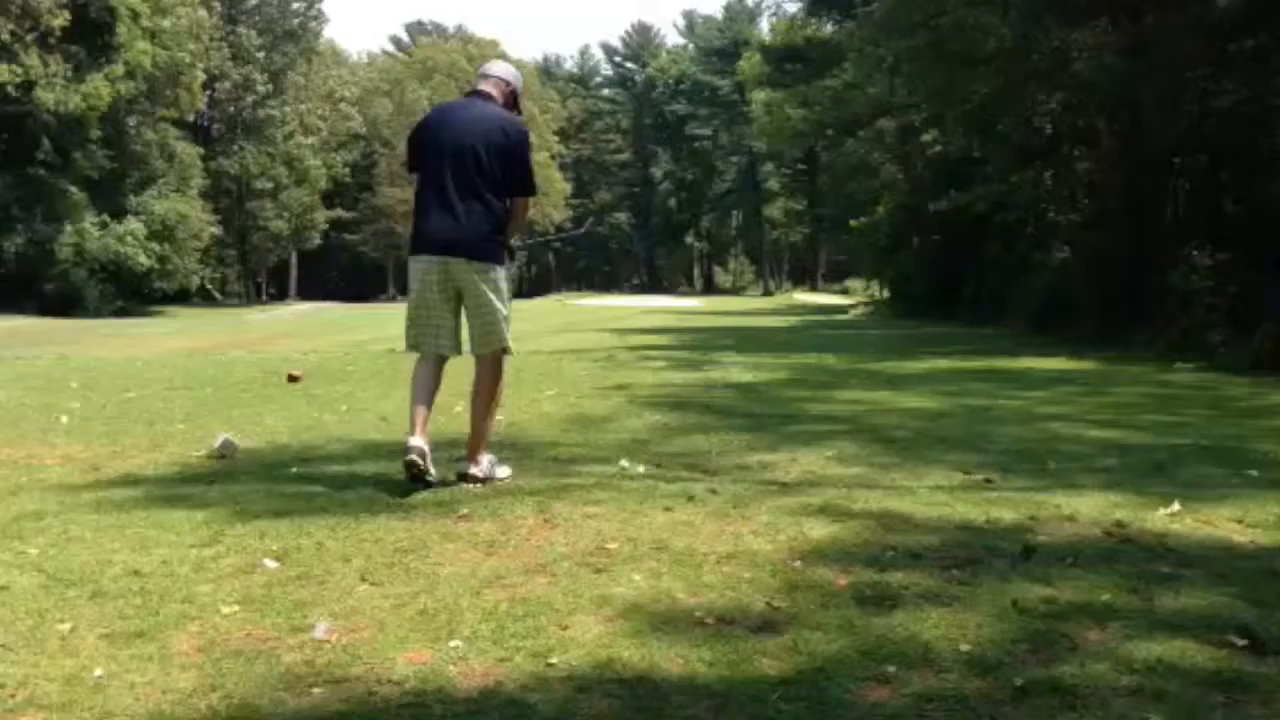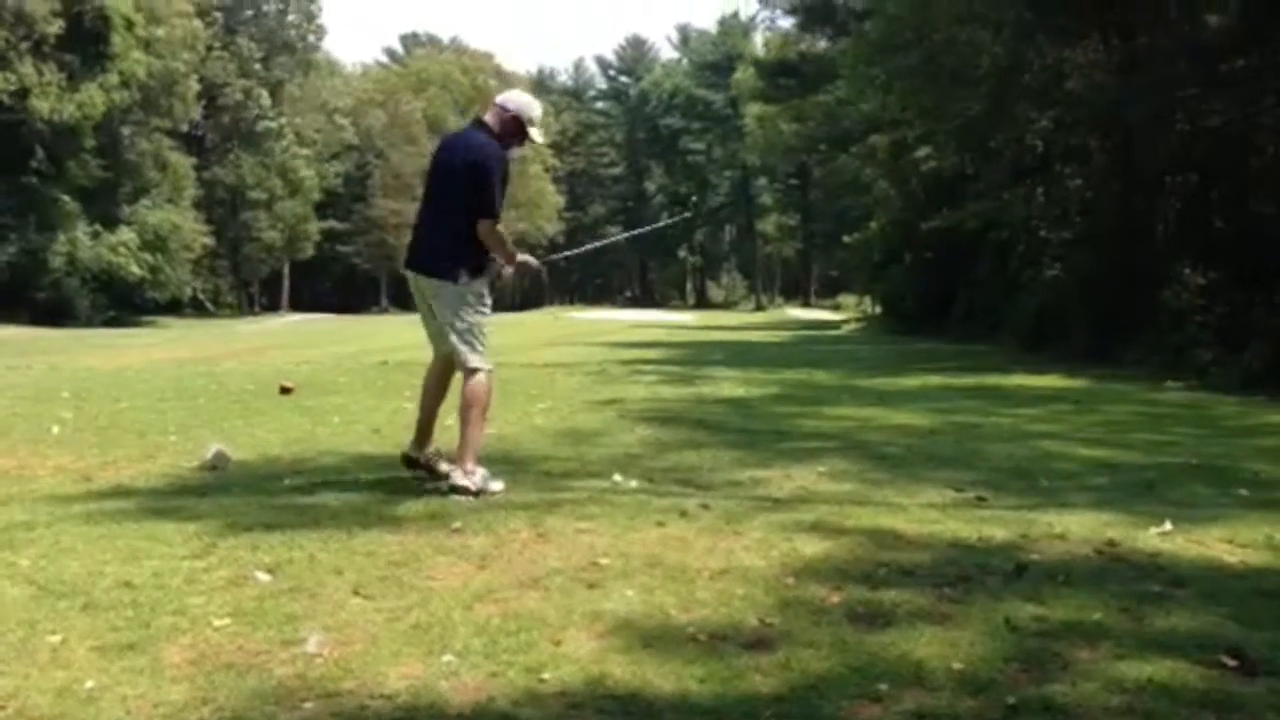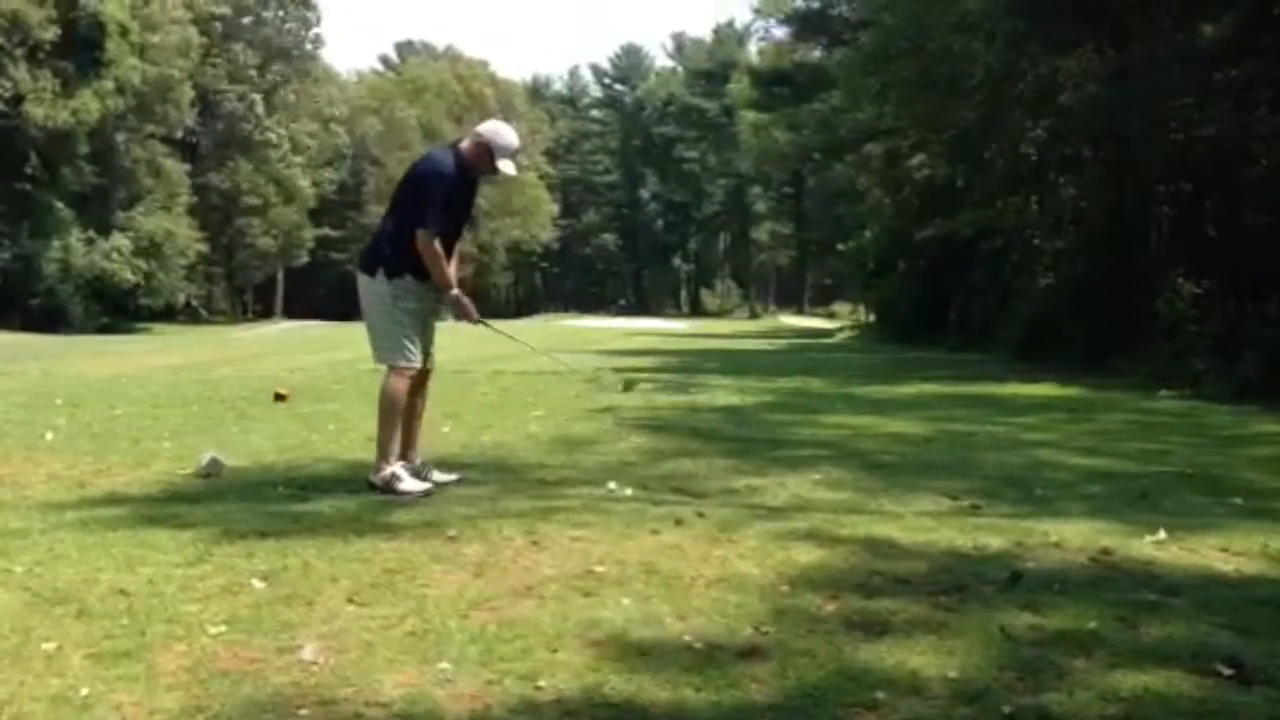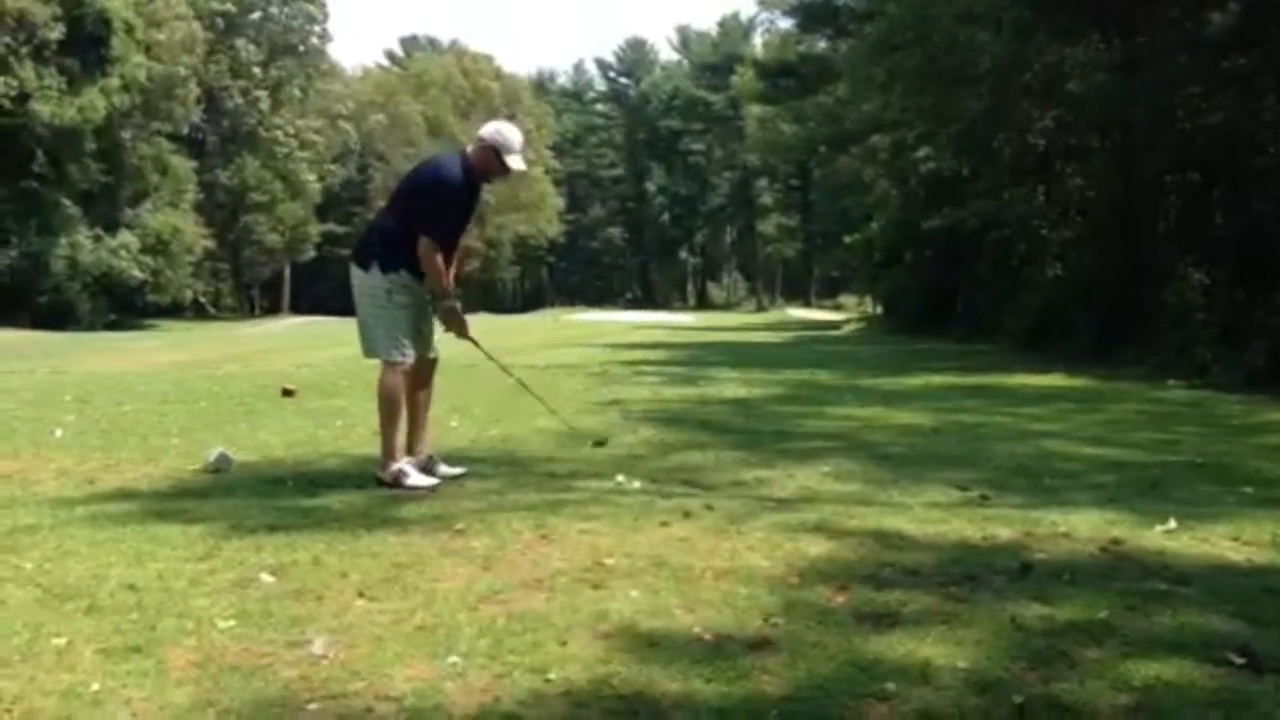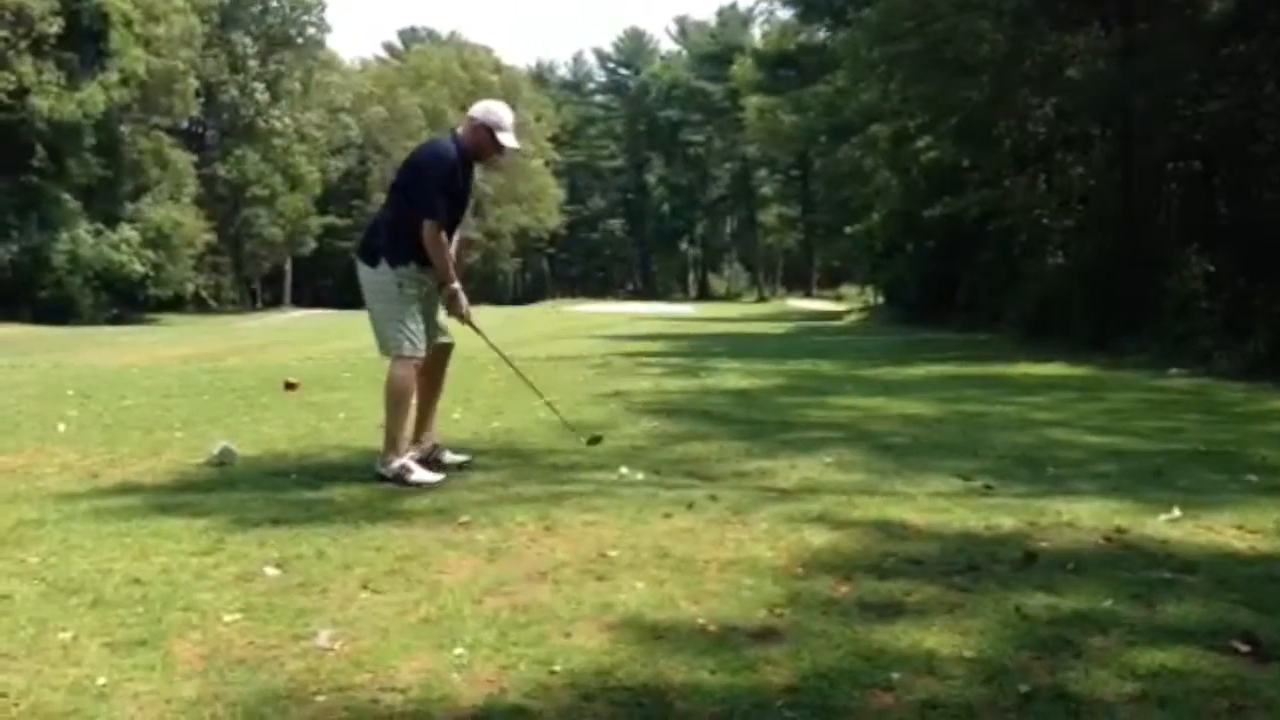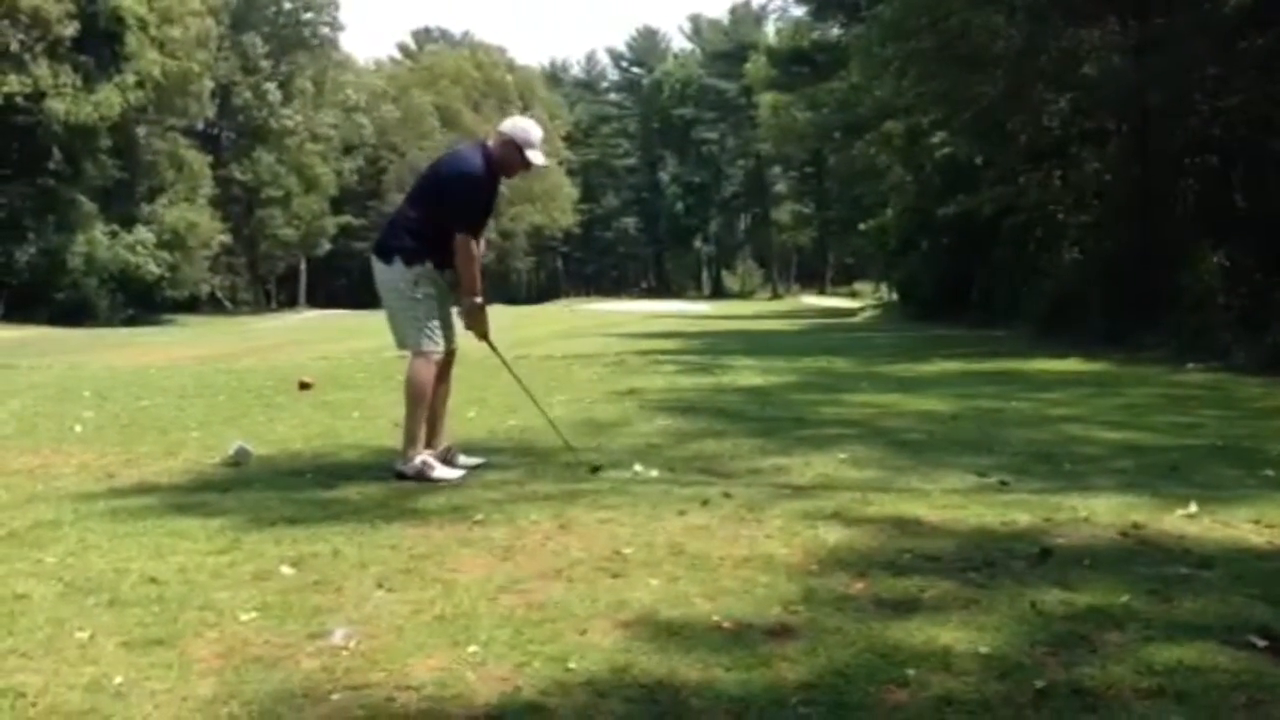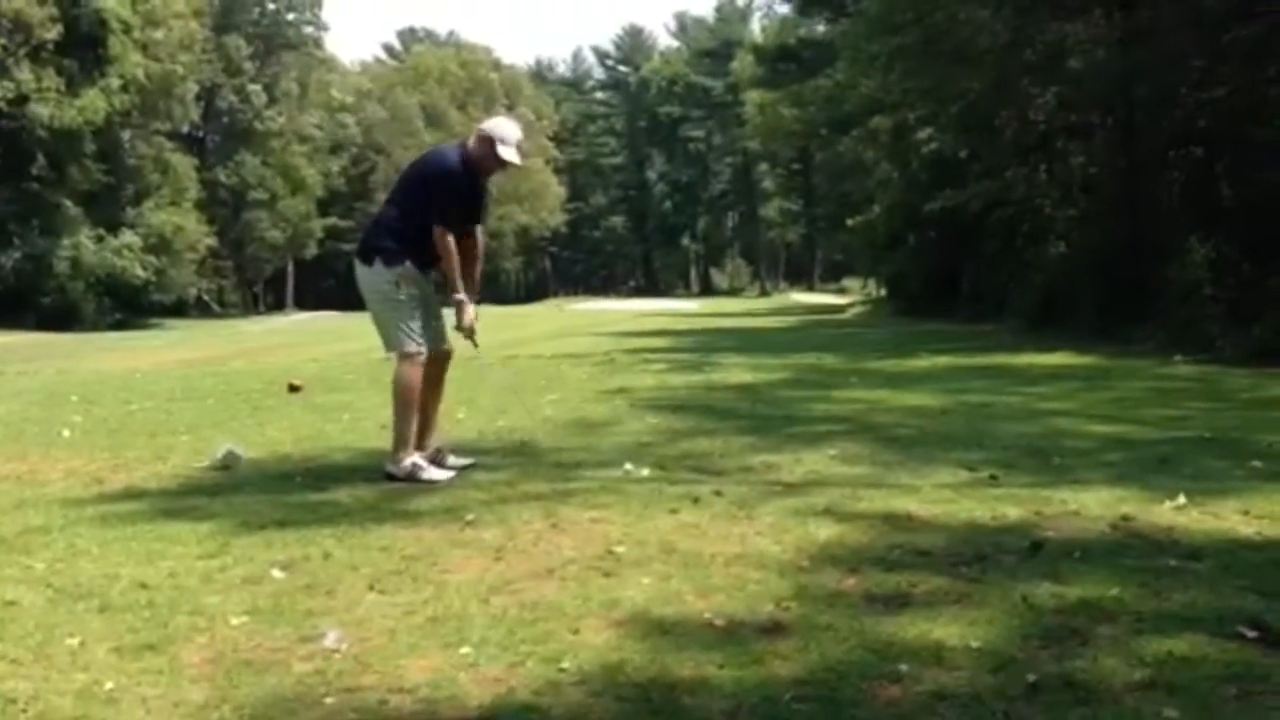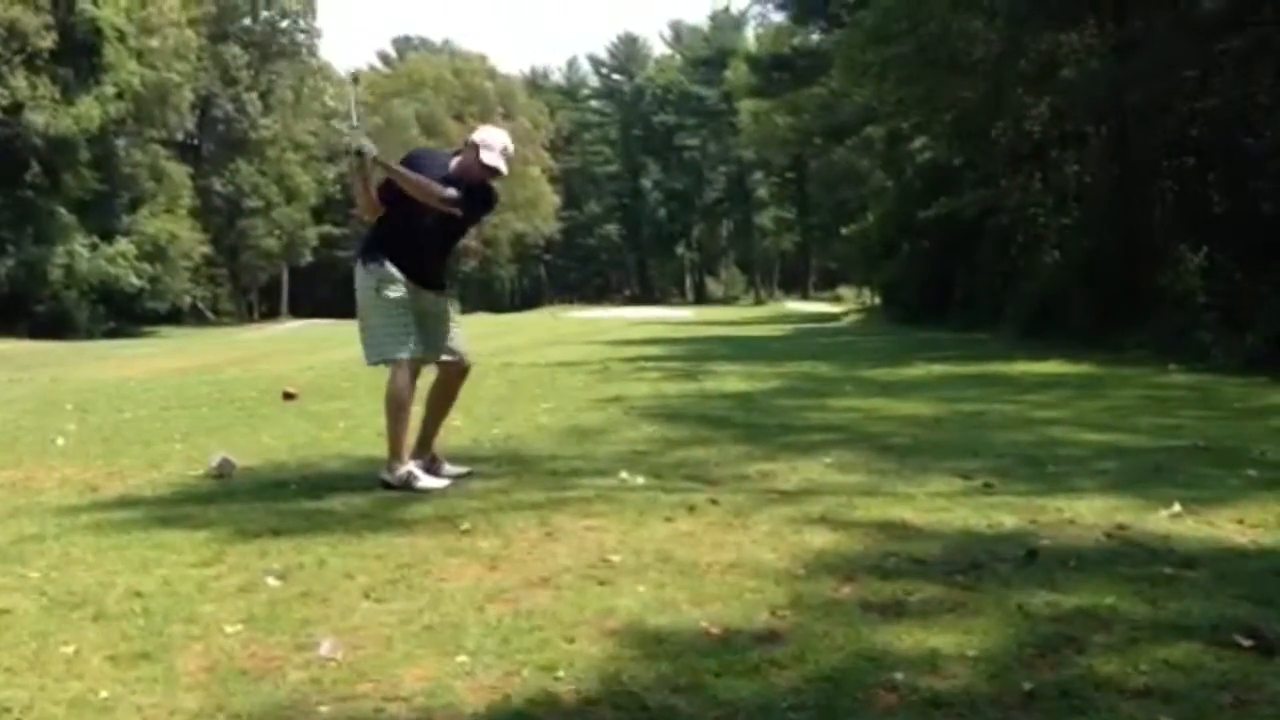
dt=0.7s
person 1, frame 1
left shoulder: (433, 119)
right shoulder: (511, 128)
left elbow: (417, 177)
right elbow: (521, 204)
left hip: (428, 250)
right hip: (482, 254)
left knee: (431, 353)
right knee: (490, 354)
left ankle: (417, 440)
right ankle: (477, 459)
person 1, frame 2
left shoulder: (453, 143)
right shoulder: (491, 155)
right elbow: (485, 227)
left wrist: (494, 259)
right wrist: (514, 259)
left hip: (422, 265)
right hip: (455, 272)
left knee: (446, 355)
right knee: (476, 366)
left ankle: (420, 448)
right ankle: (467, 469)
person 1, frame 3
left shoulder: (464, 176)
right shoulder: (438, 170)
left elbow: (450, 238)
right elbow: (425, 241)
left wrist: (449, 287)
right wrist: (453, 292)
left hip: (417, 280)
right hip: (389, 276)
left knee: (421, 369)
right knee: (404, 367)
left ankle: (410, 461)
right ankle: (385, 468)
person 1, frame 4
left shoulder: (467, 180)
right shoulder: (446, 178)
left elbow: (448, 246)
right elbow: (427, 249)
left wrist: (447, 297)
right wrist: (448, 303)
left hip: (409, 274)
right hip: (382, 271)
left knee: (424, 361)
right knee: (398, 362)
left ankle: (418, 455)
right ankle: (391, 463)
person 1, frame 5
left shoulder: (461, 162)
right shoulder: (440, 159)
left elbow: (448, 228)
right elbow: (431, 231)
left wrist: (451, 281)
right wrist: (452, 287)
left hip: (414, 266)
right hip: (389, 264)
left knee: (439, 345)
right knee: (408, 354)
left ankle: (423, 443)
right ankle: (393, 458)
person 1, frame 6
left shoulder: (485, 170)
right shoulder: (469, 171)
left elbow: (474, 239)
right elbow: (463, 243)
left wrist: (471, 294)
right wrist: (475, 302)
left hip: (427, 264)
right hip: (404, 262)
left knee: (445, 352)
right knee: (428, 352)
left ankle: (436, 447)
right ankle: (412, 456)
person 1, frame 7
left shoulder: (475, 182)
right shoulder: (445, 166)
left elbow: (472, 239)
right elbow: (442, 237)
left wrist: (470, 298)
right wrist: (460, 295)
left hip: (417, 270)
right hip: (387, 264)
left knee: (438, 352)
right knee: (414, 354)
left ankle: (425, 447)
right ankle: (401, 458)
person 1, frame 8
left shoulder: (483, 196)
right shoulder: (422, 160)
left elbow: (437, 197)
right elbow: (370, 210)
left wrist: (382, 163)
right wrist: (362, 169)
left hip: (429, 284)
right hip: (383, 271)
left knee: (456, 364)
right knee: (406, 363)
left ankle: (423, 454)
right ankle: (397, 466)
